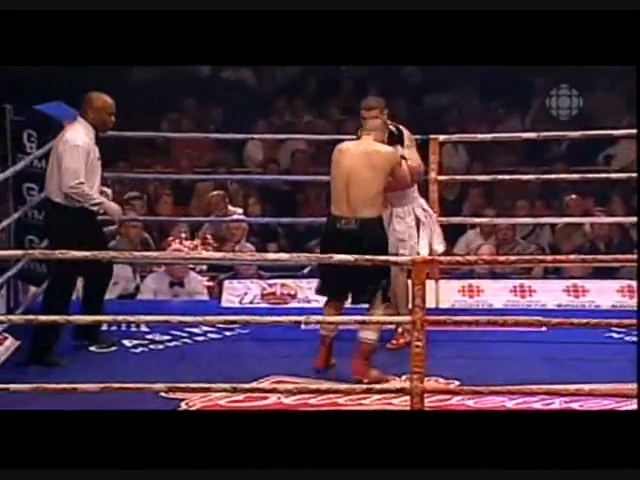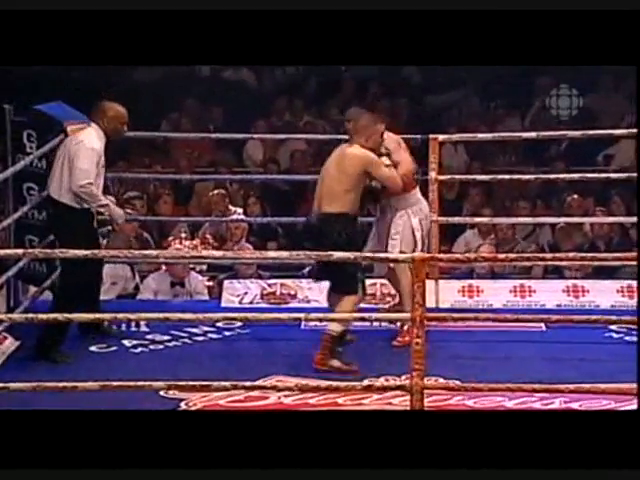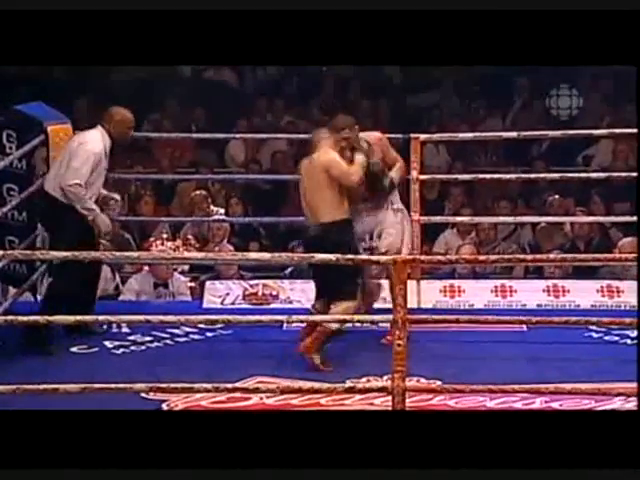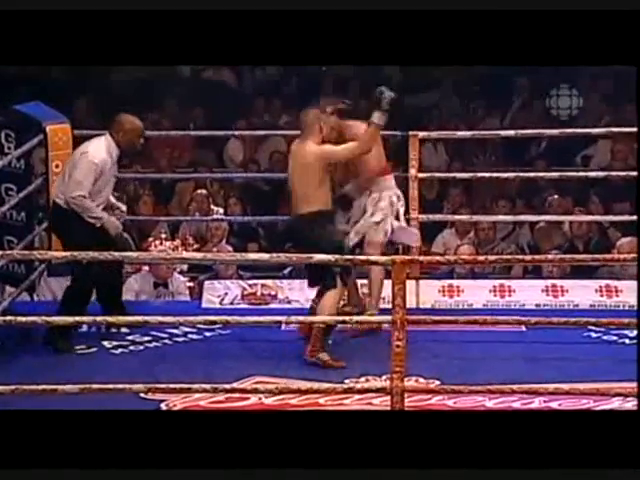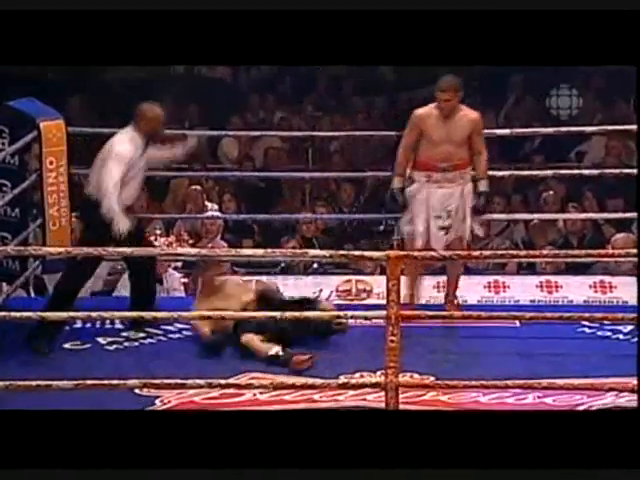
dt=0.7s
person 1, frame 1
left shoulder: (84, 137)
right shoulder: (76, 140)
right elbow: (72, 186)
left wrist: (100, 190)
right wrist: (104, 205)
left hip: (80, 216)
right hip: (67, 218)
left knee: (101, 269)
right knee: (62, 283)
left ankle: (89, 330)
right ankle: (41, 349)
person 1, frame 2
left shoulder: (86, 139)
right shoulder: (90, 144)
right elbow: (82, 186)
left wrist: (102, 199)
right wrist: (109, 208)
left hip: (74, 212)
right hip: (70, 214)
left knee: (92, 265)
right knee: (74, 276)
left ankle: (90, 321)
right ankle: (49, 343)
person 1, frame 3
left shoulder: (93, 140)
right shoulder: (92, 146)
right elbow: (71, 185)
left wrist: (106, 195)
right wrist: (96, 215)
left hip: (69, 208)
right hip: (60, 209)
left knee: (91, 262)
right knee: (68, 270)
left ankle: (79, 319)
right ankle: (39, 332)
person 1, frame 4
left shoulder: (109, 152)
right shoulder: (94, 156)
right elbow: (75, 196)
left wrist: (112, 204)
right wrist: (105, 220)
left hip: (86, 215)
right hip: (69, 216)
left knee: (110, 261)
right knee: (86, 273)
left ankle: (115, 315)
right ankle: (59, 333)
person 1, frame 5
left shoulder: (137, 144)
right shoulder: (122, 149)
left elbow: (148, 157)
right elbow: (107, 187)
left wrist: (183, 149)
right wrist: (118, 219)
left hip: (119, 211)
right hip: (99, 210)
left knee: (144, 260)
right knee: (81, 270)
left ankle: (142, 313)
right ankle: (45, 331)
person 2, frame 1
left shoulder: (339, 149)
right shoulder: (389, 153)
left hip: (336, 228)
right hip: (369, 230)
left knee: (335, 296)
right knee: (377, 299)
left ankle: (323, 355)
right ankle: (363, 363)
person 2, frame 2
left shoulder: (340, 151)
right shoulder: (365, 157)
right elbow: (396, 185)
right wrist: (385, 163)
left hip: (320, 223)
right hip: (338, 226)
left knee: (338, 284)
right knee: (352, 292)
left ankle: (337, 333)
right ankle: (325, 354)
person 2, frame 3
left shoulder: (307, 163)
right shoulder: (328, 157)
right elbow: (352, 179)
right wrist: (361, 157)
left hip: (315, 233)
right hip: (336, 234)
left knee: (327, 287)
right knee: (349, 299)
left ankle: (311, 332)
right ankle: (313, 344)
person 2, frame 4
left shoulder: (298, 147)
right shoulder: (321, 153)
right elbow: (362, 148)
right wrist: (380, 112)
left hip: (302, 225)
right hip: (315, 225)
left knee: (330, 281)
right knee: (336, 286)
left ankle: (319, 323)
right ankle: (315, 347)
person 2, frame 5
left shoulder: (227, 281)
right shoulder: (202, 306)
left elbow: (265, 289)
right elbow: (204, 334)
left knee: (325, 308)
right knee: (247, 338)
right ankle: (281, 356)
person 3, frame 1
left shoulder: (400, 135)
left elbow: (417, 171)
left wrist: (398, 149)
left hip: (405, 206)
left knee: (397, 263)
left ankle: (406, 324)
right ankle: (396, 307)
person 3, frame 2
left shoulder: (388, 142)
left elbow: (407, 168)
left hip: (407, 207)
right hip: (389, 205)
left knee: (399, 261)
left ankle: (410, 326)
right ankle: (405, 302)
person 3, frame 3
left shoulder: (376, 140)
left elbow: (399, 164)
left wrist: (392, 181)
left hip: (385, 204)
right hip: (360, 210)
left knee: (390, 257)
right ankle: (369, 293)
person 3, frame 4
left shoulder: (357, 131)
right shoulder: (337, 138)
left elbow: (371, 168)
left wrist: (349, 192)
left hip: (380, 194)
right hip: (363, 196)
left knee: (372, 249)
right knee: (345, 249)
left ankle: (373, 312)
person 3, frame 5
left shoulder: (472, 119)
right shoulder: (421, 116)
left elbow: (480, 153)
right elbow: (404, 149)
left wrist: (483, 188)
right wrist: (397, 183)
left hip: (458, 184)
right hip: (426, 184)
left knee: (456, 245)
right knee: (418, 244)
left ankle: (451, 298)
right ankle: (411, 297)
